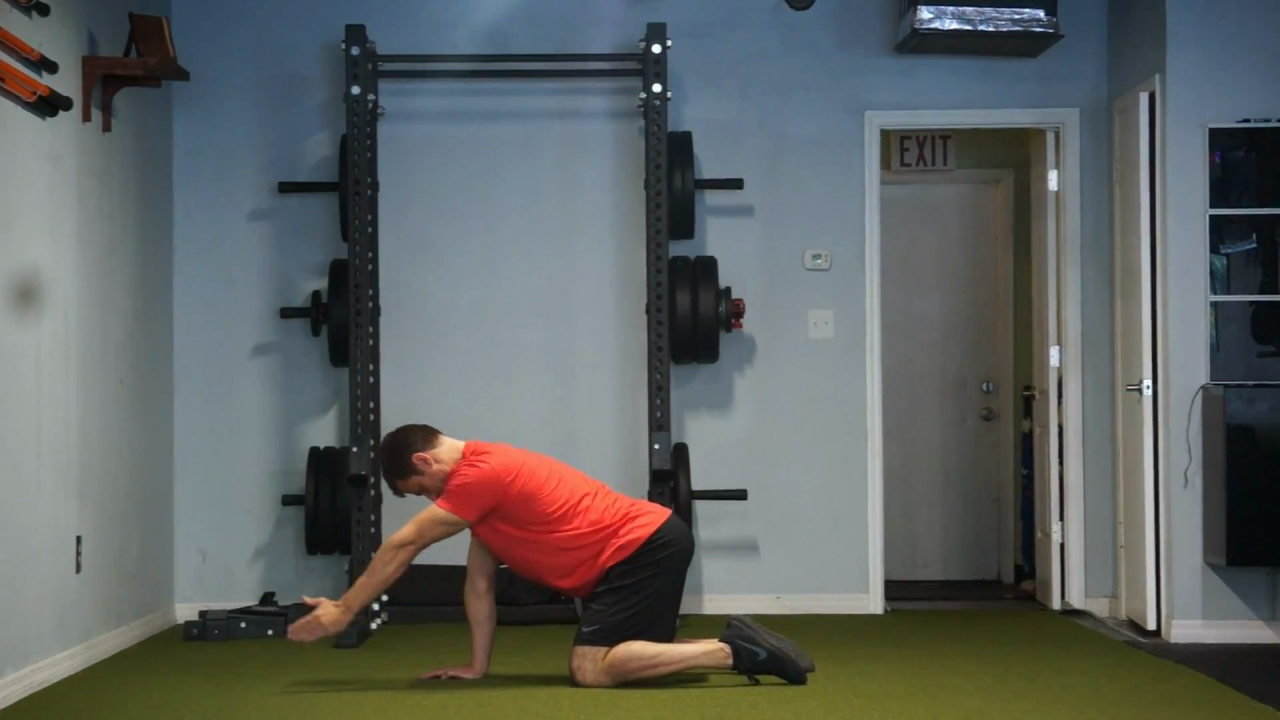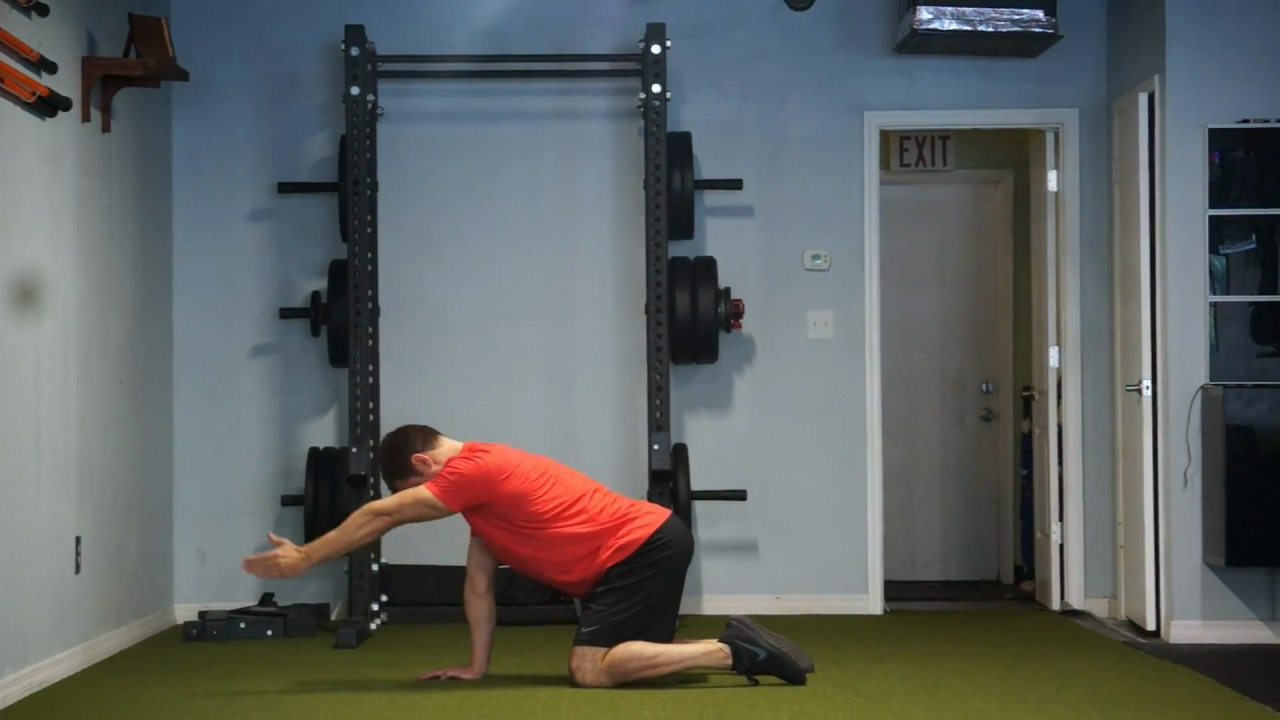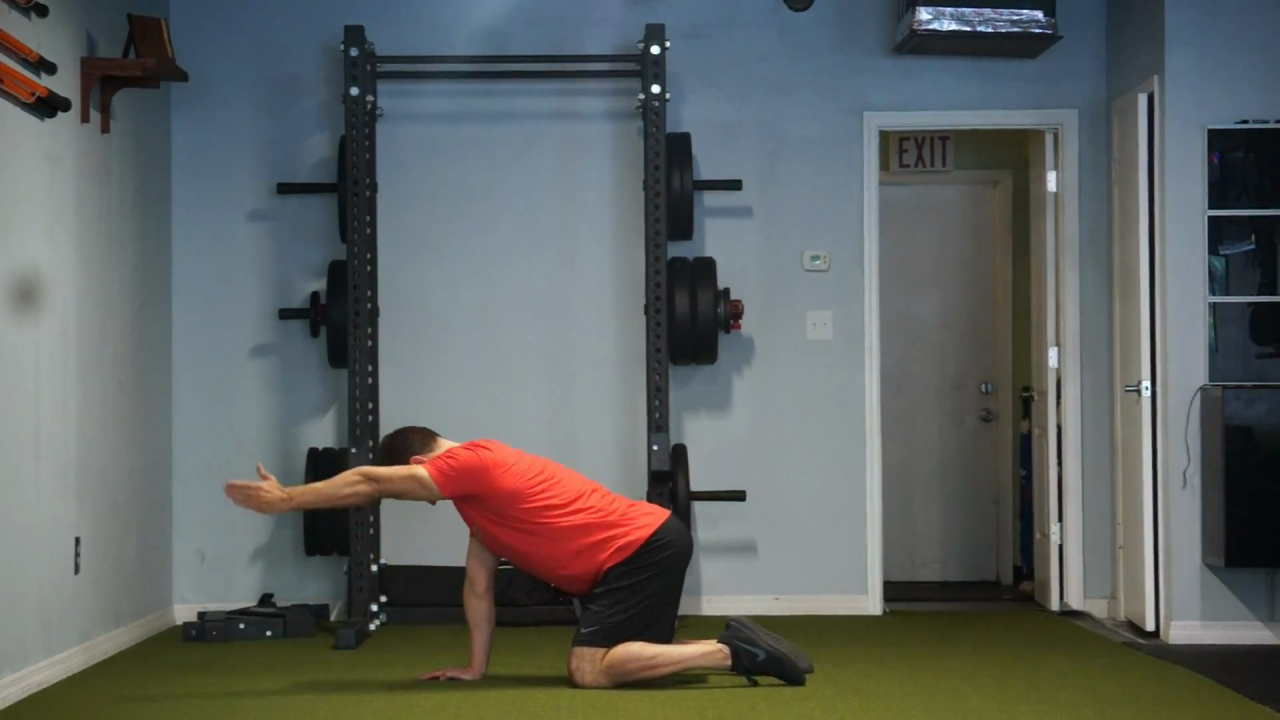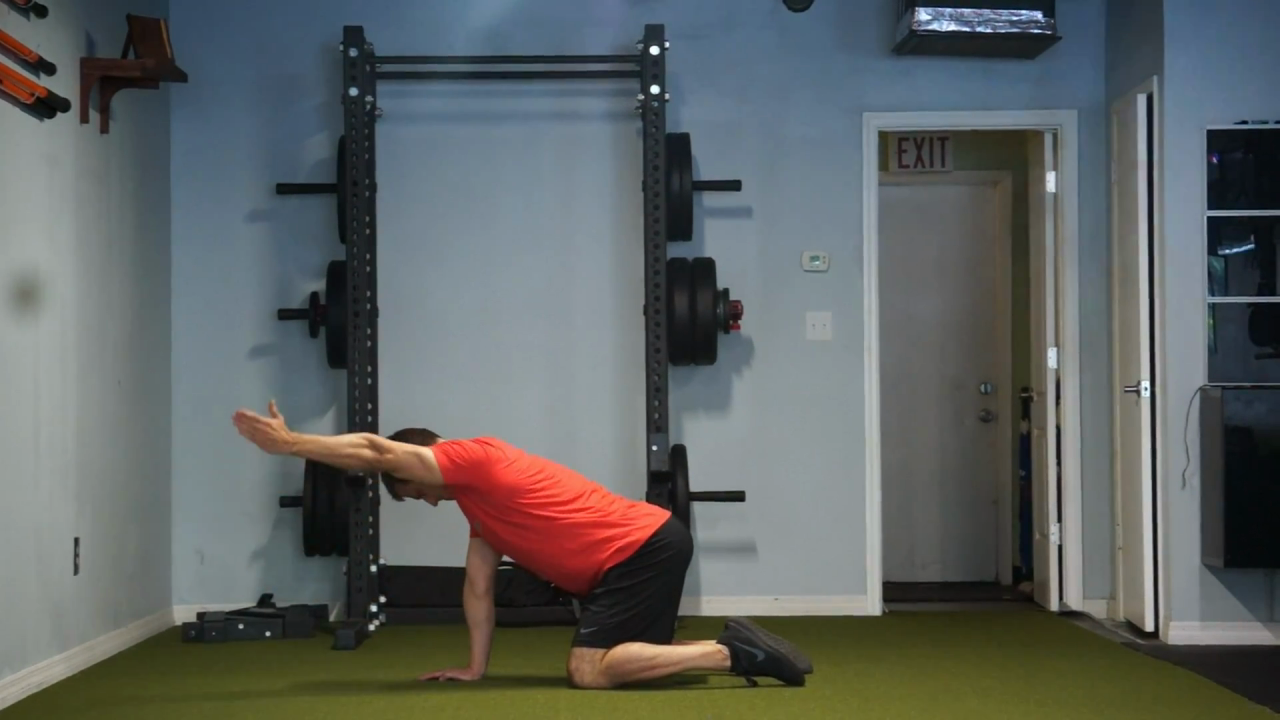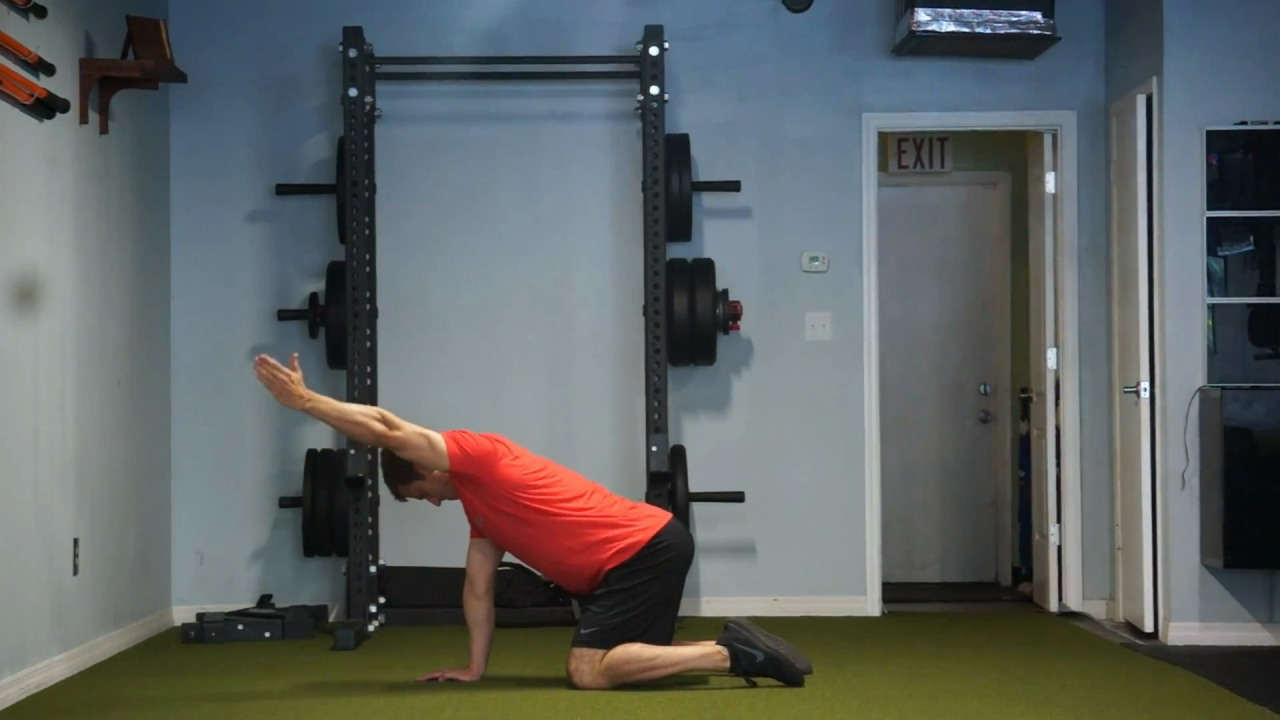
dt=0.3s
person 1, frame 1
left shoulder: (480, 474)
right shoulder: (483, 475)
left elbow: (403, 546)
right elbow: (479, 583)
left wrist: (343, 611)
right wrist: (477, 664)
left hip: (645, 546)
right hip: (651, 542)
left knee: (591, 668)
right knee: (611, 655)
left ankle: (733, 651)
right ankle: (733, 644)
person 1, frame 2
left shoulder: (473, 470)
right shoulder: (481, 481)
left elbow: (380, 516)
right elbow: (478, 584)
left wrist: (304, 558)
right wrist: (476, 665)
left hip: (646, 546)
right hip: (651, 543)
left knee: (590, 668)
right knee: (610, 655)
left ankle: (732, 651)
right ankle: (735, 643)
person 1, frame 3
left shoulder: (471, 464)
right shoulder: (477, 484)
left elbow: (369, 483)
right elbow: (478, 586)
left wrist: (285, 498)
right wrist: (475, 666)
left hip: (645, 547)
right hip: (650, 544)
left knee: (588, 668)
right knee: (610, 658)
left ankle: (731, 652)
right ankle: (733, 644)
person 1, frame 4
left shoulder: (475, 460)
right shoulder: (475, 497)
left elbow: (375, 453)
right elbow: (479, 588)
left wrist: (288, 441)
right wrist: (475, 666)
left hip: (645, 548)
right hip: (647, 547)
left knee: (589, 669)
right knee: (613, 660)
left ankle: (730, 652)
right ankle: (735, 647)
person 1, frame 5
left shoulder: (483, 456)
right shoulder: (478, 500)
left elbow: (387, 430)
right elbow: (478, 588)
left wrist: (304, 400)
right wrist: (474, 667)
left hip: (646, 549)
right hip: (648, 549)
left knee: (588, 671)
right knee: (617, 658)
left ankle: (731, 654)
right ankle: (729, 647)
